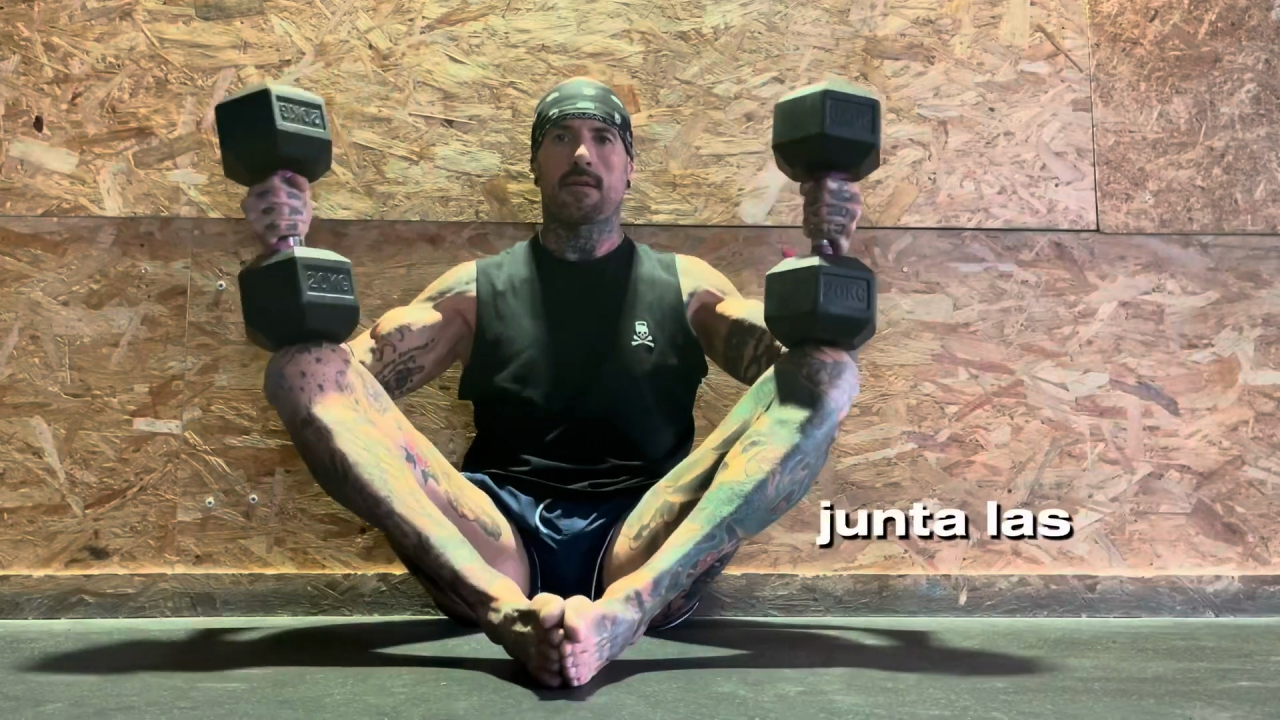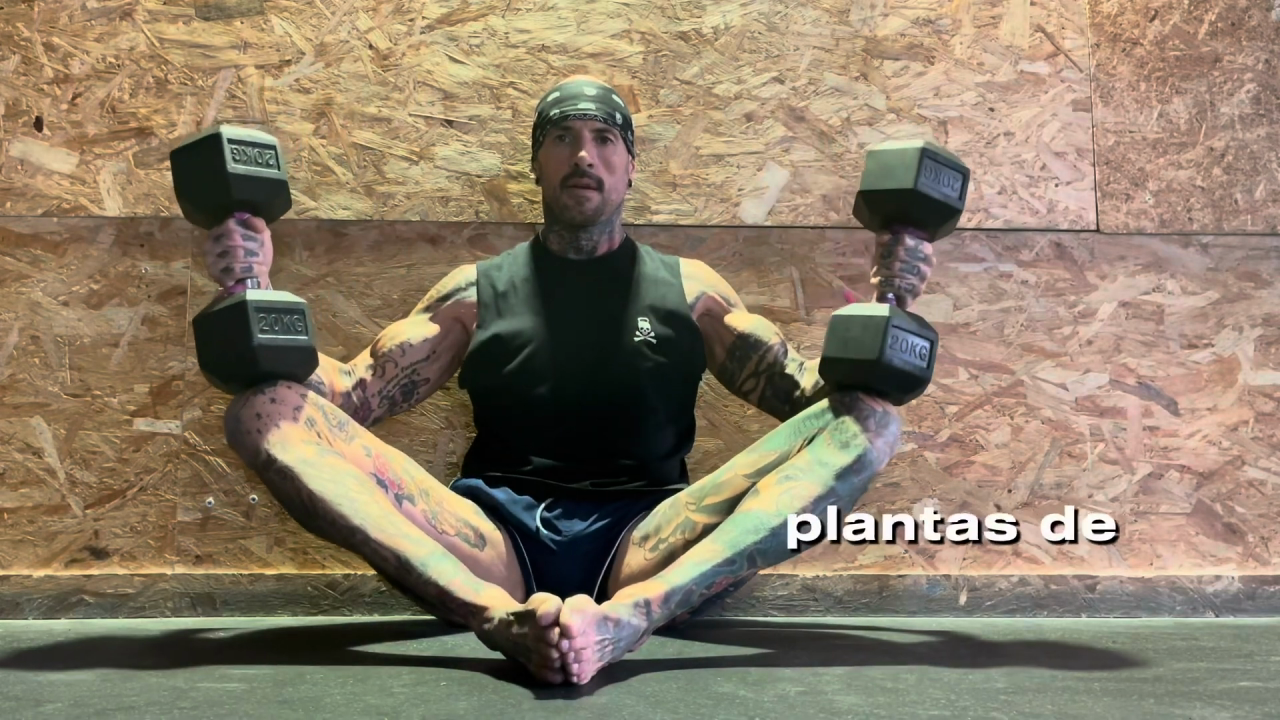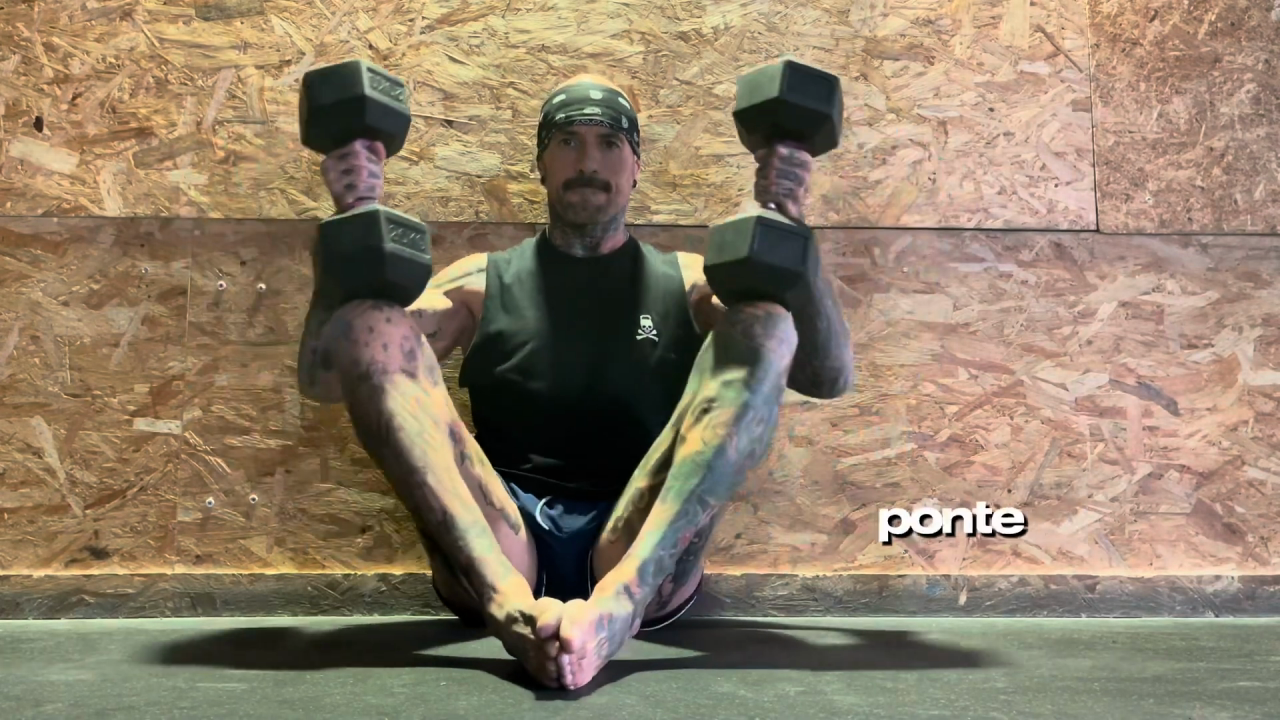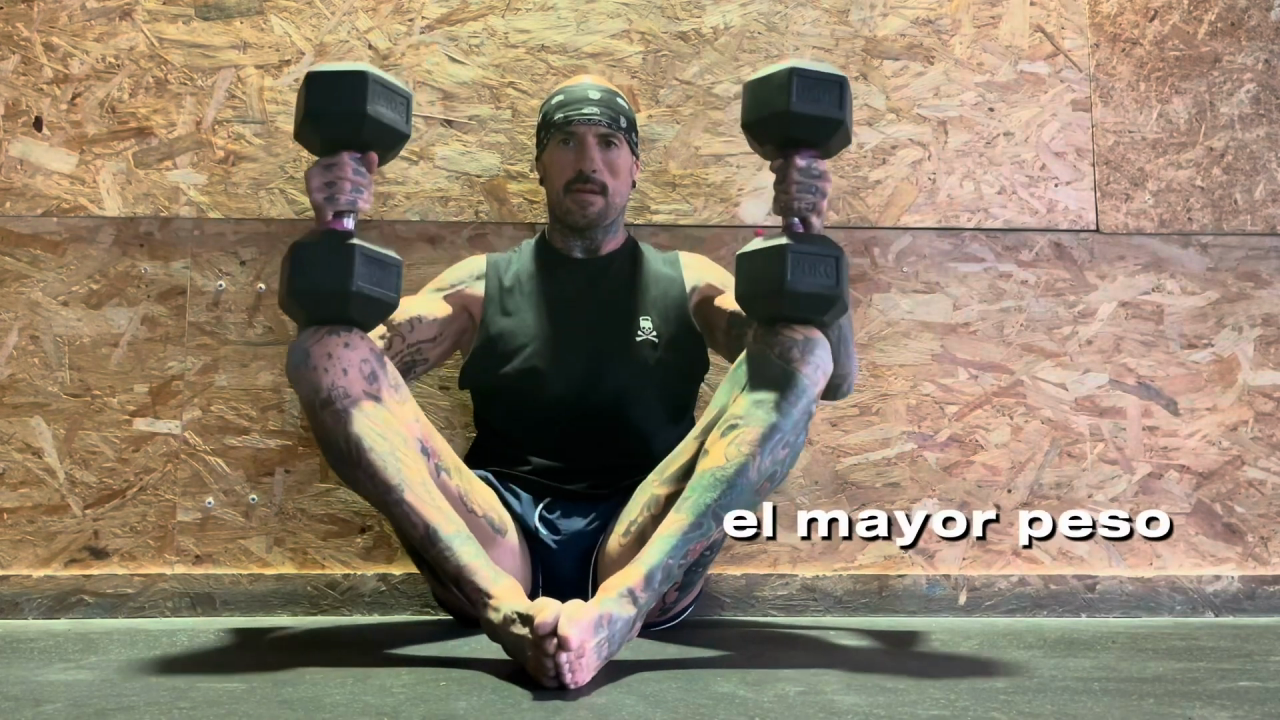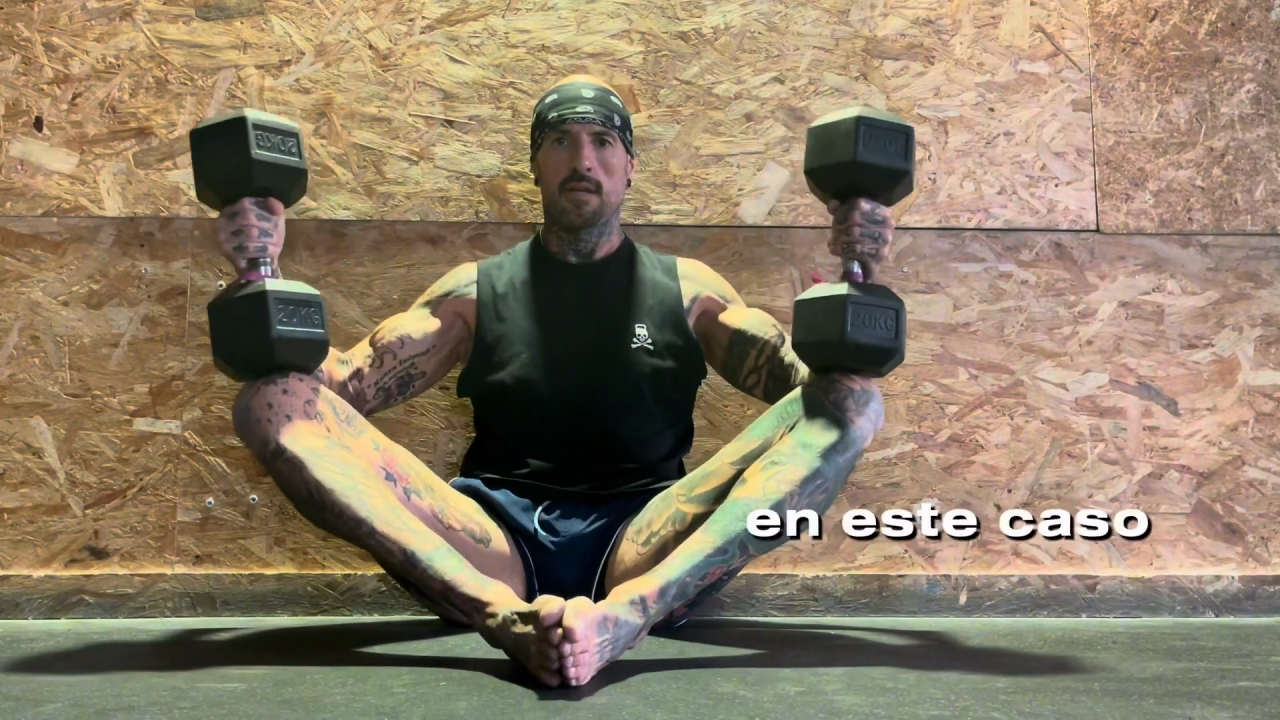
dt=1s
person 1, frame 1
left shoulder: (685, 284)
right shoulder: (476, 288)
left elbow: (824, 381)
right elbow: (336, 390)
left wrist: (827, 254)
left hip: (647, 558)
right hip: (494, 550)
left knee: (828, 374)
right knee: (304, 371)
left ankle: (620, 614)
right ankle: (508, 612)
person 1, frame 2
left shoulder: (688, 287)
right shoulder: (476, 290)
left elbow: (808, 395)
right elbow: (349, 401)
left wrist: (882, 303)
right wrist: (254, 295)
left hip: (647, 551)
right hip: (496, 546)
left knee: (865, 422)
right knee: (264, 412)
left ankle: (622, 620)
right ankle: (505, 618)
person 1, frame 3
left shoulder: (686, 282)
right shoulder: (482, 282)
left elbow: (830, 377)
right elbow: (325, 378)
left wrist: (792, 226)
right wrist: (352, 219)
left hip: (643, 554)
right hip: (498, 551)
left knee: (767, 328)
right knee: (370, 329)
left ankle: (613, 609)
right ankle: (512, 610)
person 1, frame 4
left shoulder: (688, 281)
right shoulder: (481, 283)
left elbow: (832, 377)
right elbow: (324, 377)
left wrist: (805, 232)
left hip: (646, 560)
right hip: (495, 551)
left knee: (798, 351)
right knee: (327, 354)
left ankle: (616, 611)
right ankle: (509, 613)
person 1, frame 5
left shoulder: (687, 288)
right shoulder: (475, 290)
left elbow: (827, 391)
right elbow: (340, 391)
left wrist: (855, 279)
right wrist: (265, 272)
left hip: (644, 556)
right hip: (495, 549)
left knee: (850, 403)
right knee: (272, 402)
left ankle: (623, 614)
right ankle: (505, 615)
